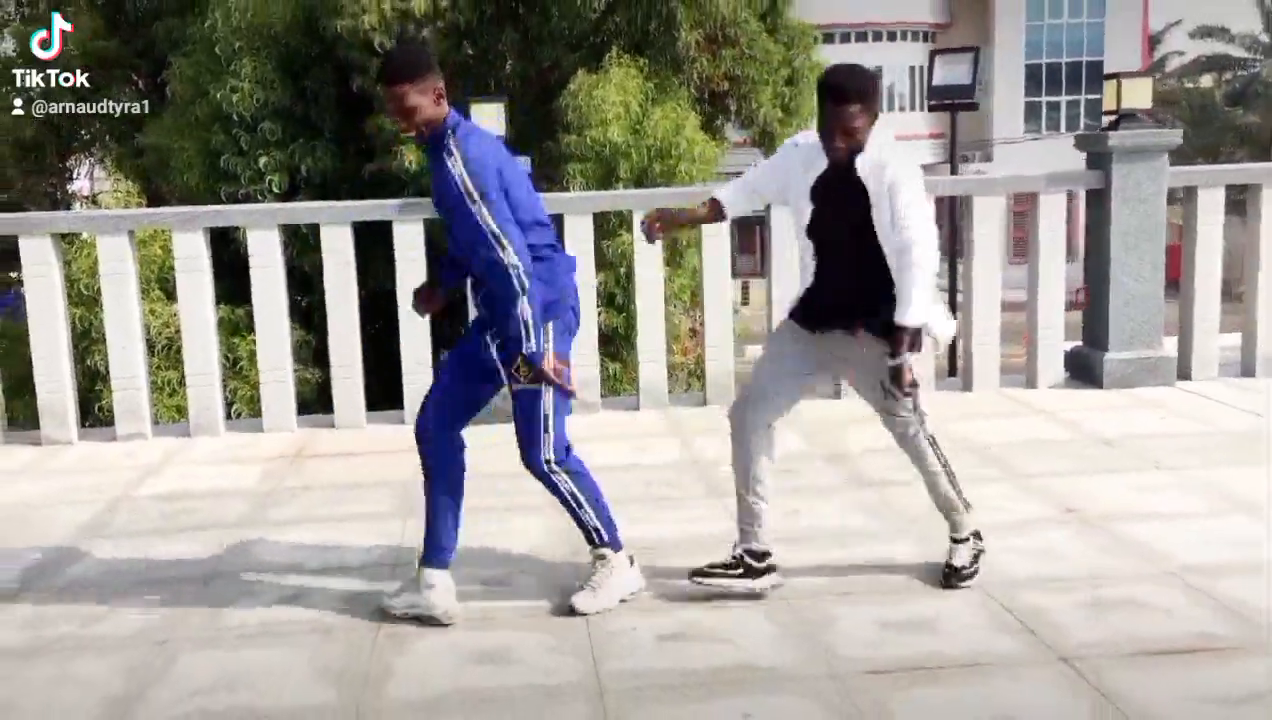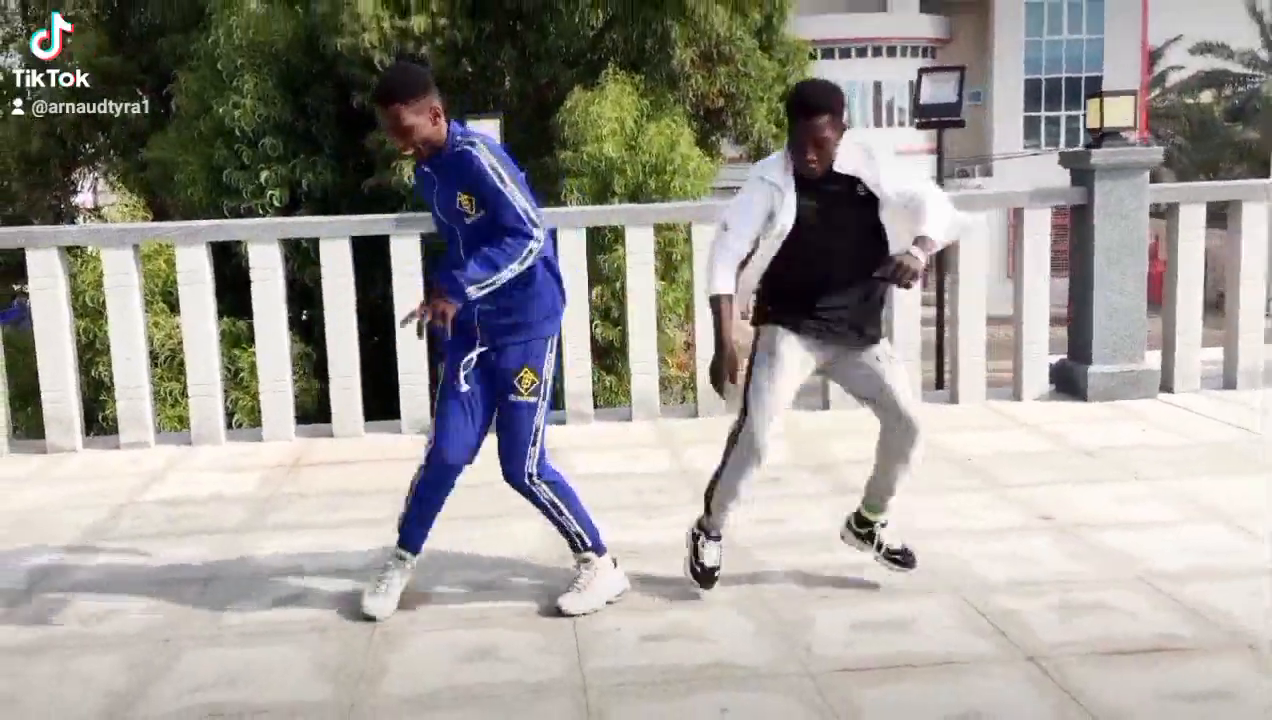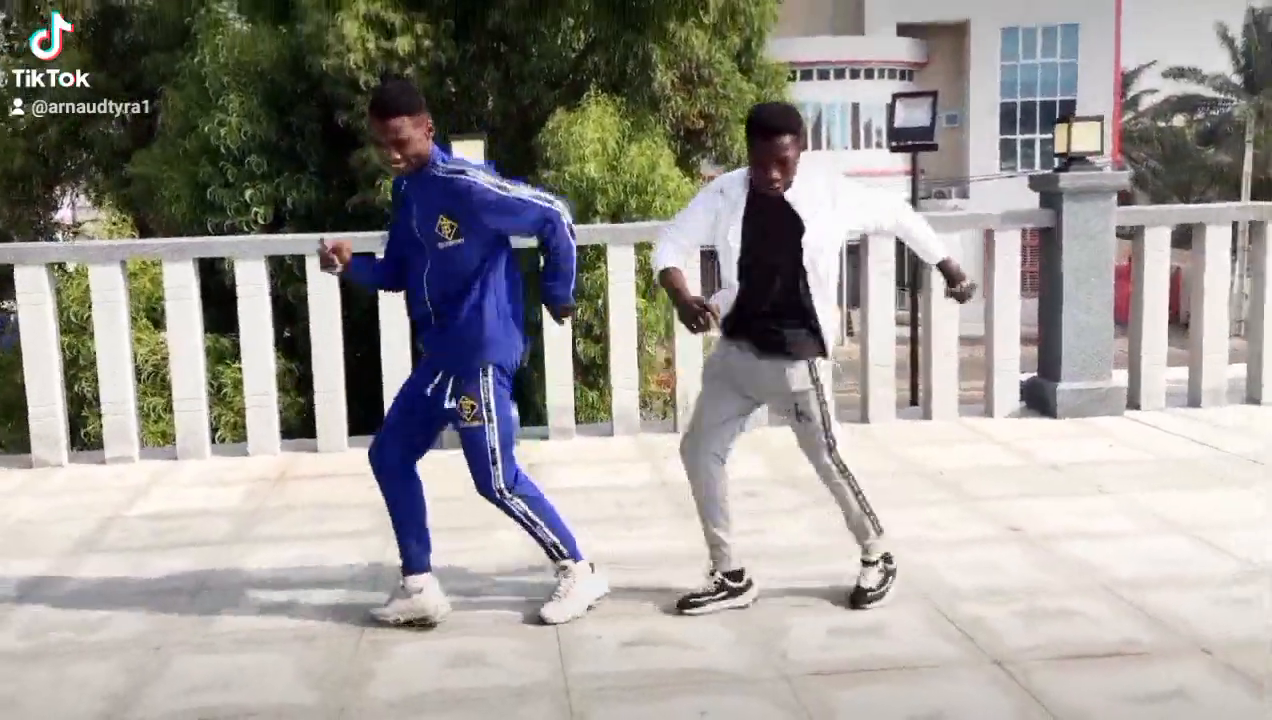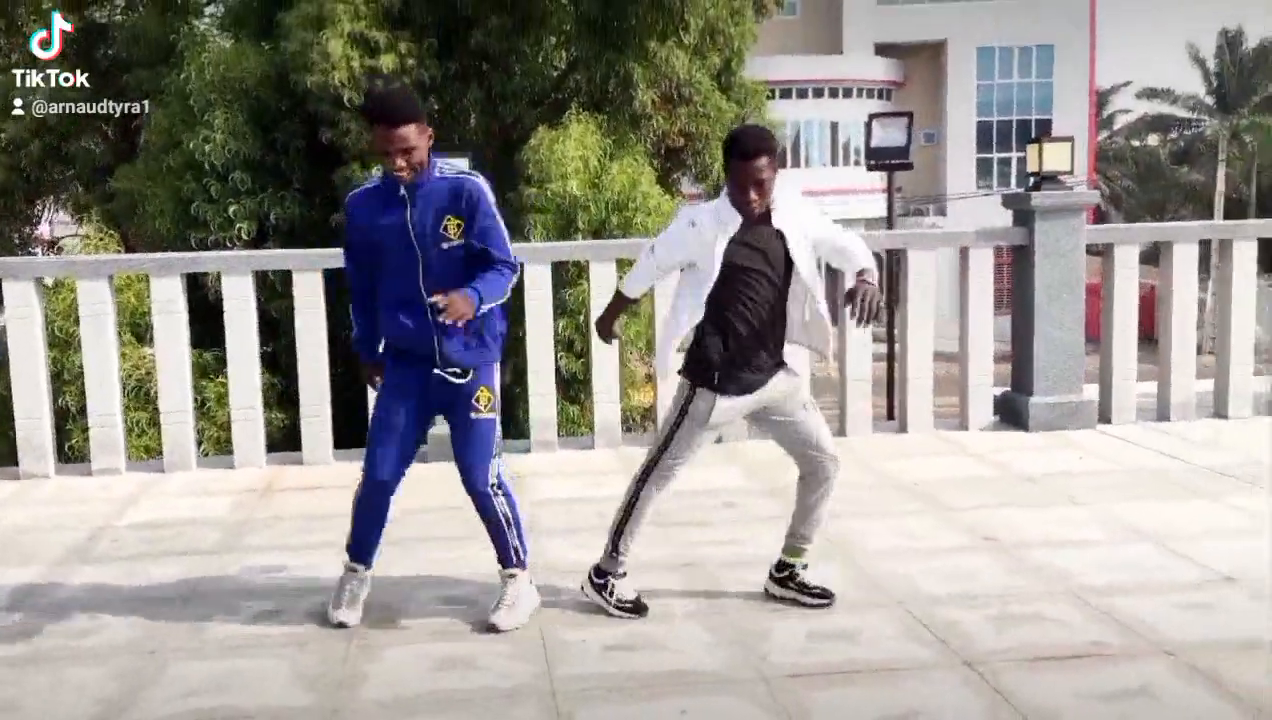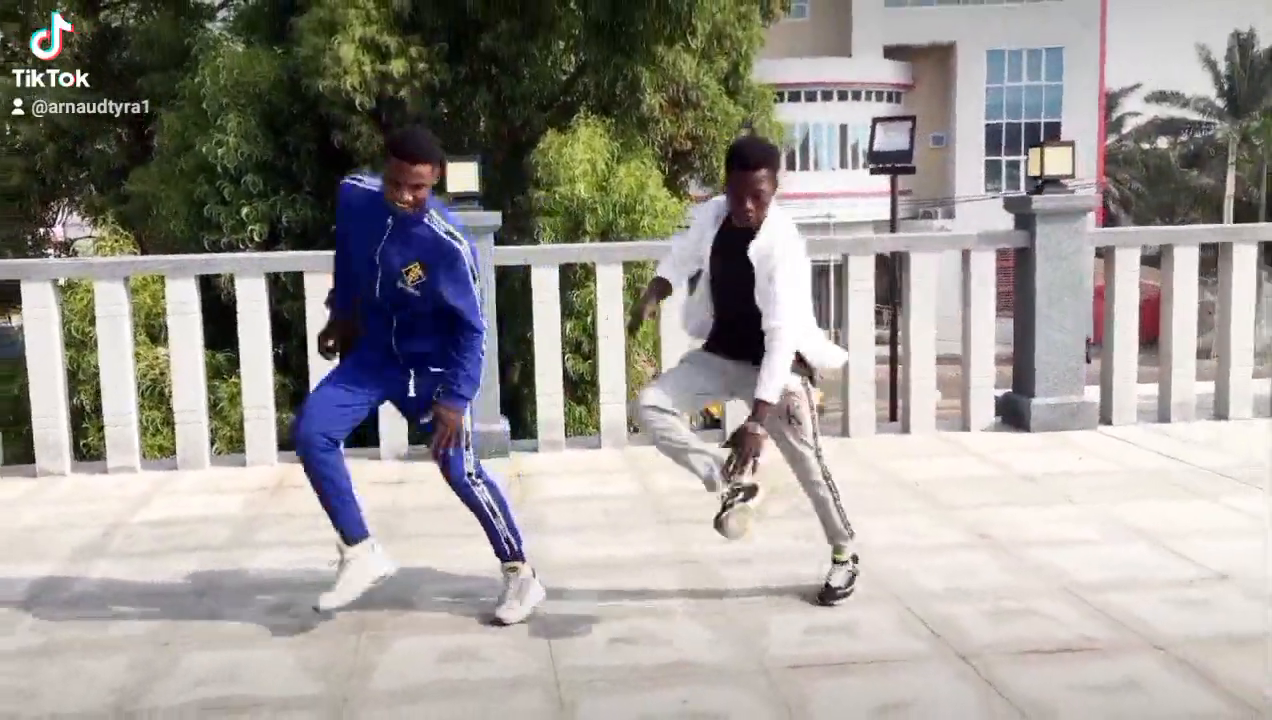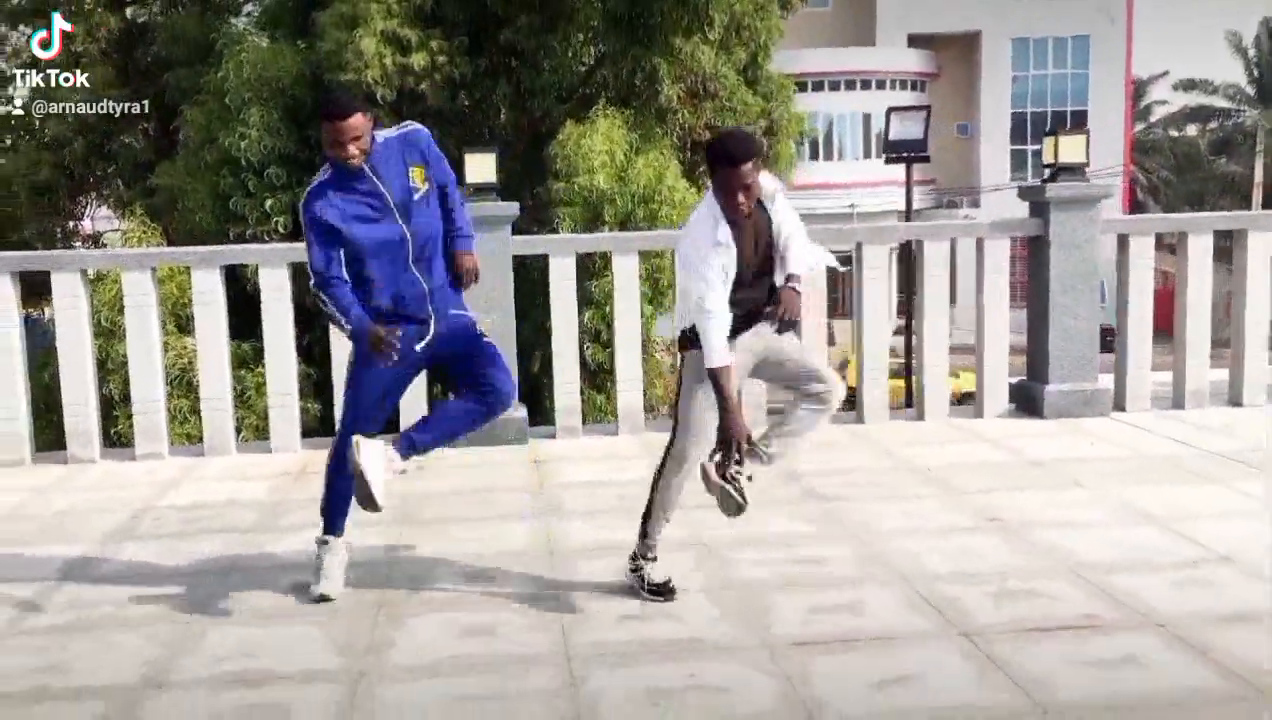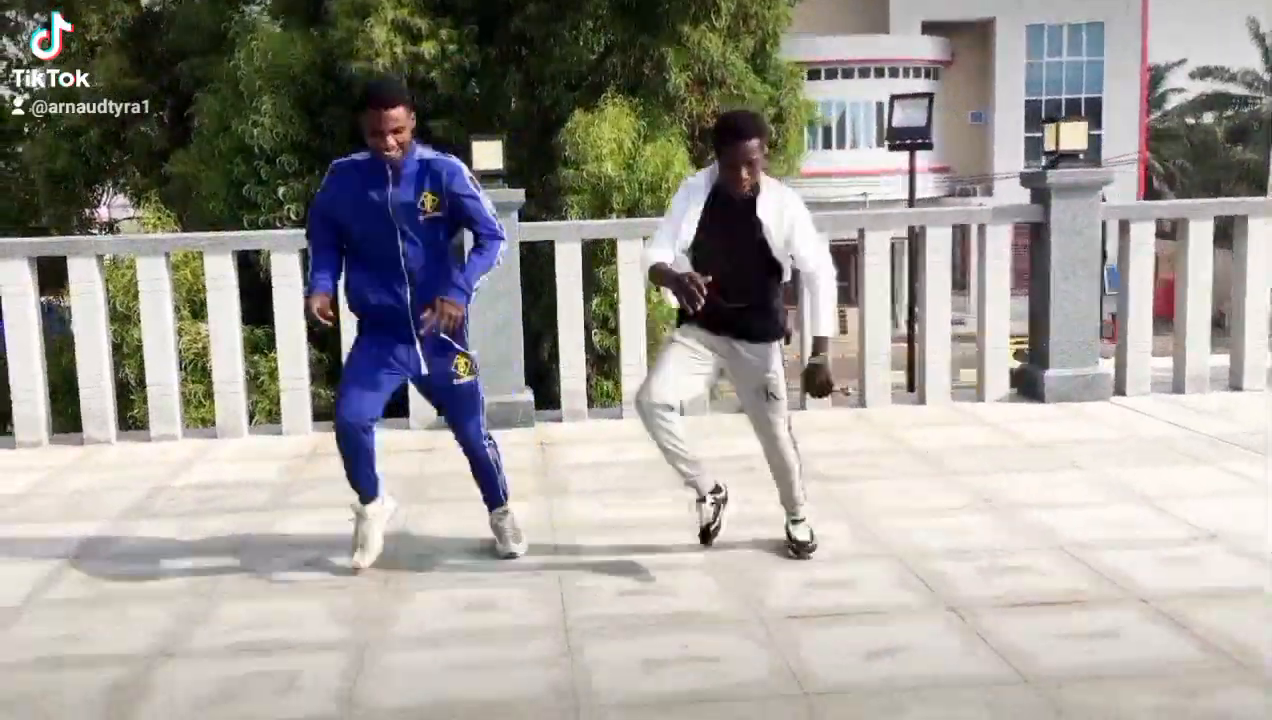
dt=0.3s
person 1, frame 1
left shoulder: (459, 156)
right shoulder: (450, 144)
left elbow: (504, 251)
left wrist: (534, 347)
right wrist: (442, 280)
left hip: (537, 311)
right hip: (501, 313)
left knee: (544, 452)
right knee: (435, 428)
left ankle: (617, 563)
right ankle: (434, 576)
person 1, frame 2
left shoulder: (477, 156)
right shoulder: (427, 172)
left elbow: (526, 236)
left wrist: (459, 290)
right wrist: (448, 292)
left hip: (525, 329)
right hip: (471, 331)
left knee: (524, 468)
right knee: (448, 453)
left ankle: (600, 565)
right ankle: (403, 560)
person 1, frame 3
left shoulder: (467, 184)
right shoulder: (405, 191)
left elbow: (555, 218)
right elbow: (400, 270)
left wrist: (562, 293)
right wrist: (354, 265)
left hip: (483, 355)
right hip: (438, 356)
left knee: (497, 482)
right knee: (388, 456)
left ankle: (579, 573)
right ankle: (421, 585)
person 1, frame 4
left shoulder: (466, 191)
right shoulder: (362, 204)
left elbow: (503, 267)
left wrist: (471, 297)
right wrist: (366, 351)
left hip: (470, 357)
right hip: (406, 360)
left knee: (482, 478)
right knee: (380, 474)
left ankle: (518, 580)
right ankle: (356, 572)
person 1, frame 5
left shoulder: (447, 242)
right shoulder: (353, 194)
left elbow: (470, 324)
left wrist: (458, 400)
right wrist: (342, 313)
left hip: (435, 362)
right hip: (371, 354)
left knee: (463, 473)
right knee: (310, 432)
left ankle: (520, 575)
right ankle: (361, 553)
person 1, frame 6
left shoulder: (413, 140)
right shoulder: (320, 201)
left elbow: (449, 188)
right elbow: (327, 282)
left wrist: (463, 244)
right wrist: (364, 330)
left hip: (448, 318)
right hip: (384, 332)
left knee: (499, 390)
right knee: (351, 440)
left ankle: (390, 456)
right ankle: (331, 546)
person 1, frame 7
left shoulder: (446, 172)
right shoulder: (344, 177)
left elbow: (492, 239)
right elbow: (323, 245)
left wrist: (461, 294)
right wrist: (319, 285)
left hip: (441, 334)
right hip: (381, 334)
left knee: (473, 437)
right knee: (352, 424)
left ankle: (500, 515)
right ankle: (371, 506)
person 2, frame 1
left shoulder: (893, 168)
right shoulder: (803, 156)
left elbow: (918, 255)
right elbow: (750, 189)
left wrist: (905, 352)
right wrist: (682, 215)
left hip: (881, 326)
right hip: (816, 318)
left knee: (910, 435)
right knee: (749, 416)
left ankle: (964, 537)
right ankle: (754, 556)
person 2, frame 2
left shoulder: (873, 163)
right shoulder: (770, 179)
left elbow: (939, 208)
right elbow: (723, 257)
left wrist: (917, 252)
right wrist: (724, 344)
left hip: (857, 331)
right hip: (787, 328)
left knee: (905, 423)
right knee: (754, 435)
left ankle: (868, 521)
right ankle: (710, 531)
person 2, frame 3
left shoulder: (830, 194)
right shoulder: (724, 194)
left elbow: (899, 217)
right elbow: (669, 247)
left wrist: (951, 271)
right wrist: (682, 298)
left hip: (795, 354)
right hip: (738, 346)
left knee: (826, 462)
right knee: (700, 451)
left ankle: (876, 558)
right ankle: (730, 575)
person 2, frame 4
left shoulder: (794, 211)
right shoulder: (699, 223)
left elbow: (845, 245)
right elbow: (649, 267)
left wrist: (867, 277)
right wrist: (610, 315)
left hip: (774, 372)
right hip: (715, 376)
left knee: (823, 462)
right knee: (660, 468)
left ankle: (788, 569)
right ankle: (609, 572)
person 2, frame 5
left shoulder: (782, 243)
right shoulder: (713, 217)
left elbow: (784, 334)
right elbow: (678, 260)
left wrist: (758, 420)
right wrist: (648, 299)
left hip: (778, 362)
right hip: (722, 354)
left knee: (807, 464)
right knee: (650, 405)
left ankle: (844, 556)
right ankle: (732, 486)
person 2, frame 6
left shoulder: (772, 193)
right shoulder: (703, 236)
left elbow: (795, 243)
right elbow: (711, 324)
left wrist: (793, 287)
right wrist: (730, 413)
left hip: (762, 327)
right hip: (712, 340)
left knee: (826, 388)
right knee: (687, 449)
left ankle: (737, 465)
right ankle: (645, 557)
person 2, frame 7
left shoulder: (782, 203)
right shoulder: (694, 192)
left elbow: (819, 271)
right elbow: (655, 254)
left wrist: (820, 354)
right wrist: (676, 279)
left hip: (759, 336)
right hip: (701, 328)
left knee: (776, 435)
right knee: (653, 401)
left ankle: (797, 518)
right ankle: (705, 491)
